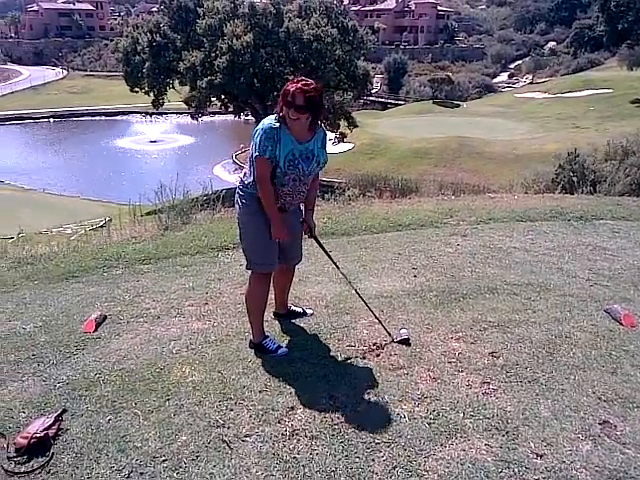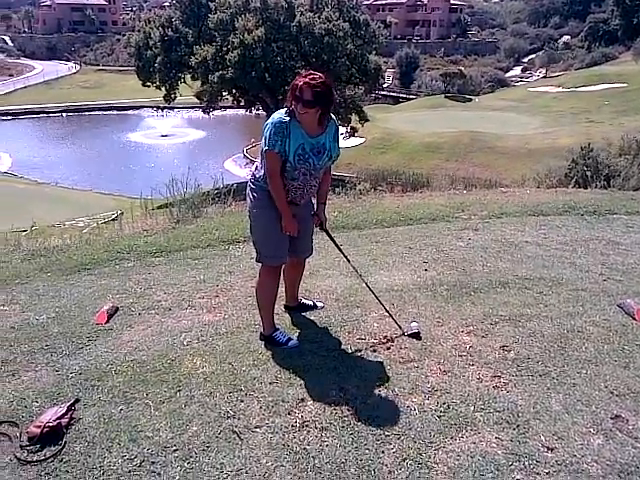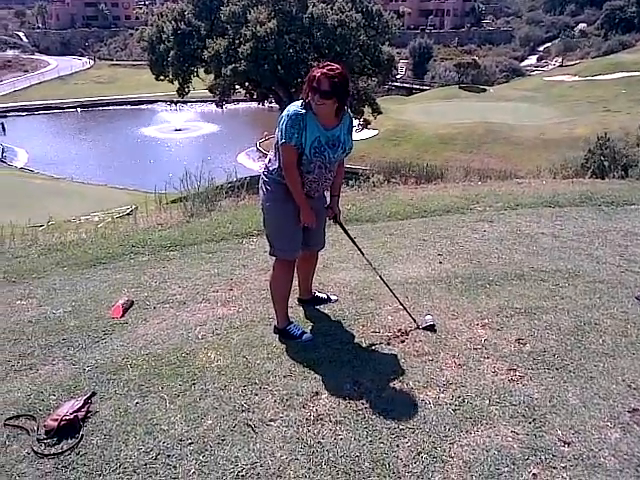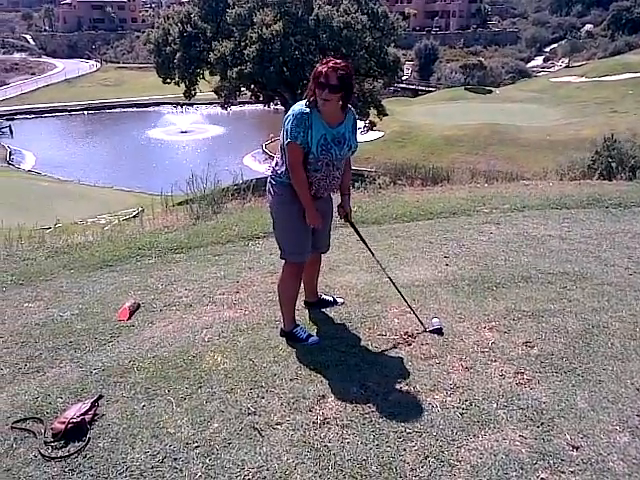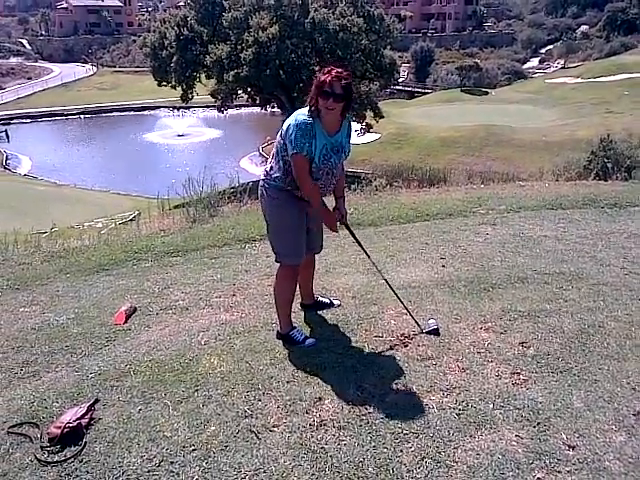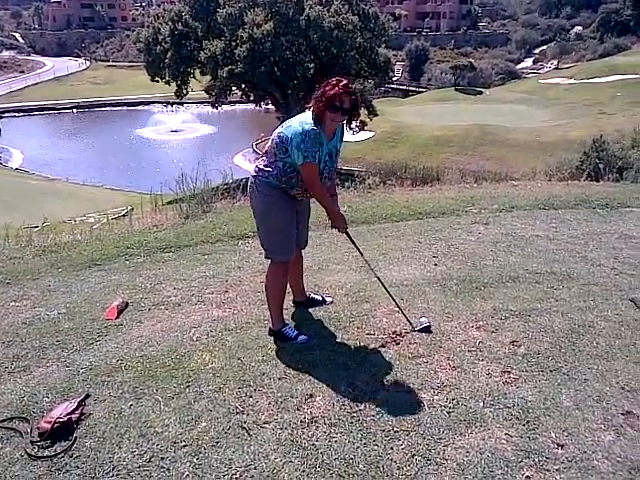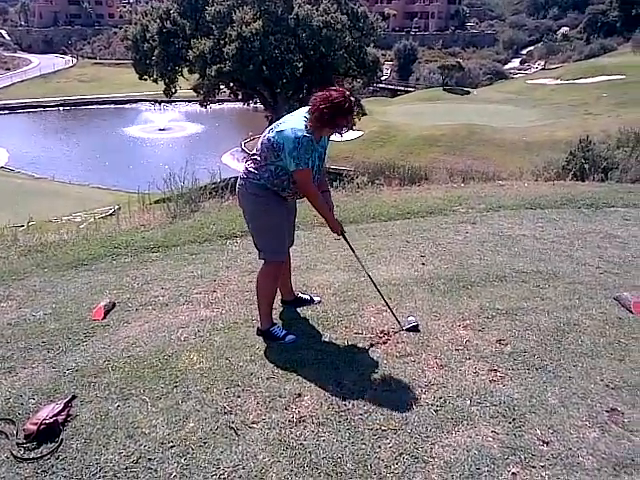
dt=0.3s
person 1, frame 1
left shoulder: (318, 134)
right shoulder: (269, 130)
left elbow: (313, 176)
right elbow: (262, 181)
left wrist: (309, 213)
right wrist: (275, 221)
left hip: (289, 206)
right hip: (257, 205)
left knee: (288, 262)
right knee: (262, 270)
left ankle: (282, 308)
right ankle: (258, 337)
person 1, frame 2
left shoulder: (331, 127)
right shoulder: (279, 124)
left elbow: (325, 169)
right elbow: (273, 175)
left wrist: (320, 206)
right wrist: (286, 215)
left hip: (301, 200)
right hip: (268, 198)
left knee: (298, 255)
right knee: (272, 263)
left ankle: (293, 301)
right ankle: (268, 329)
person 1, frame 3
left shoulder: (345, 119)
right shoulder: (295, 116)
left elbow: (338, 162)
right elbow: (289, 167)
left wrist: (334, 199)
right wrist: (304, 207)
left hip: (314, 192)
right hip: (282, 191)
left knee: (311, 248)
right knee: (286, 256)
left ankle: (306, 294)
right ankle: (282, 323)
person 1, frame 4
left shoulder: (349, 118)
right shoulder: (300, 115)
left elbow: (345, 161)
right elbow: (295, 167)
left wrist: (345, 198)
right wrist: (309, 209)
left hip: (320, 193)
right hip: (289, 193)
left knee: (315, 251)
right knee: (295, 259)
left ankle: (312, 297)
right ankle: (288, 325)
person 1, frame 5
left shoulder: (344, 124)
right shoulder: (302, 124)
left elbow: (338, 164)
right elbow: (302, 176)
left wrist: (339, 201)
right wrist: (324, 213)
left hip: (309, 196)
right hip: (282, 195)
left knee: (309, 252)
right knee: (291, 261)
left ankle: (308, 299)
right ankle: (285, 328)
person 1, frame 6
left shoulder: (335, 128)
right shoulder: (306, 132)
left elbow: (328, 167)
right elbow: (313, 182)
left wrist: (334, 200)
right wrist: (334, 214)
left hip: (295, 191)
right hip: (271, 191)
left knee: (296, 248)
right knee: (281, 257)
left ankle: (300, 296)
right ankle: (277, 325)
person 1, frame 7
left shoulder: (317, 125)
right shoulder: (299, 137)
left elbow: (316, 165)
right elbow: (307, 187)
left wrist: (326, 193)
right wrist: (330, 218)
left hip: (281, 190)
right hip: (260, 193)
left knee: (283, 248)
right knee: (274, 257)
left ankle: (288, 296)
right ankle: (265, 324)
